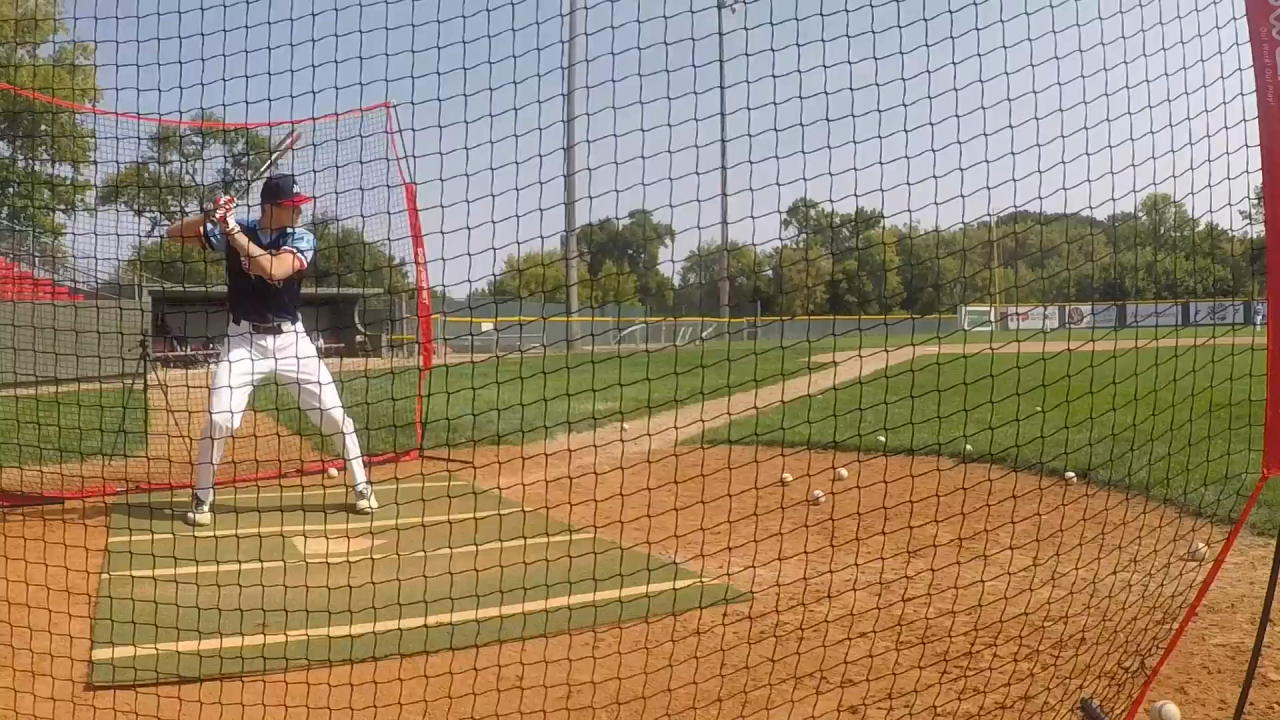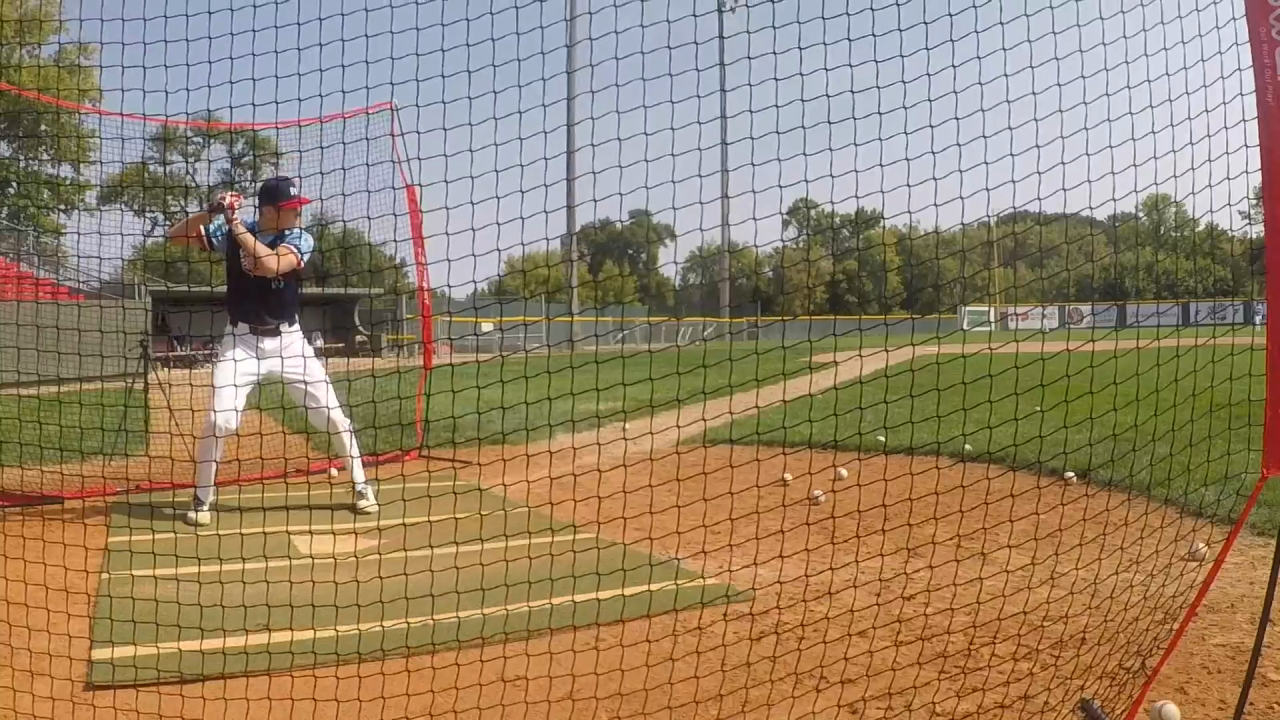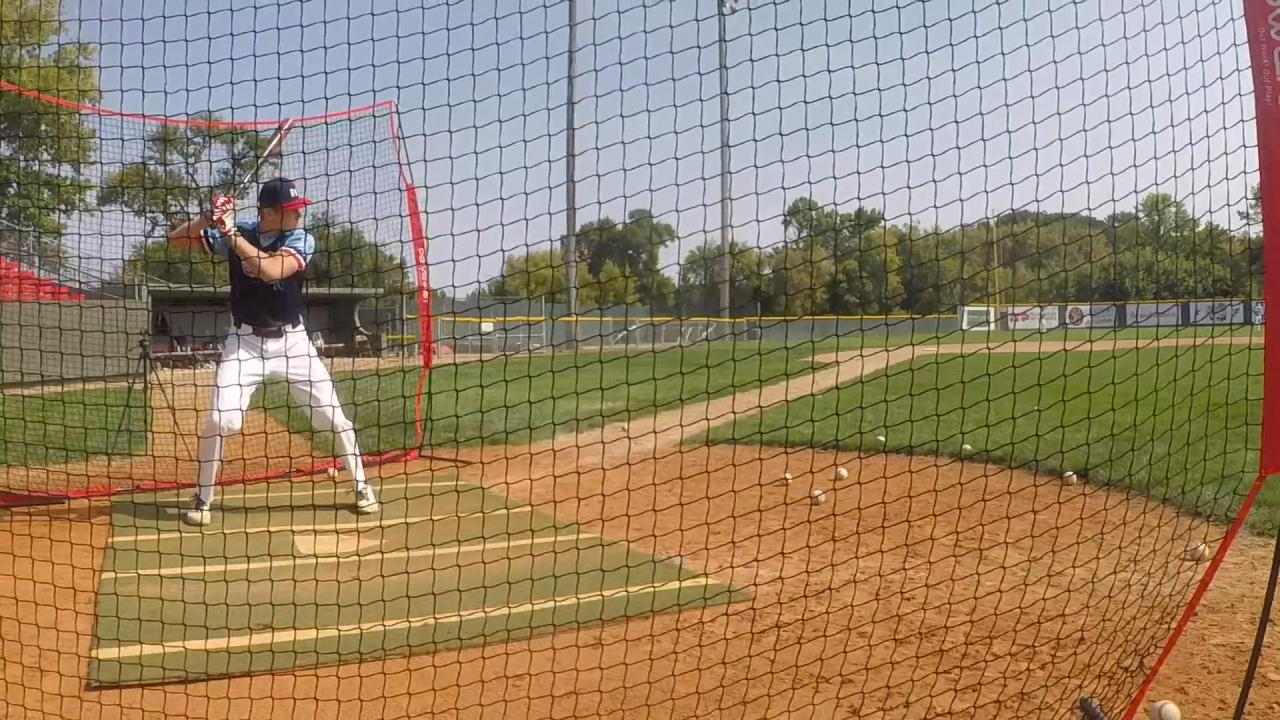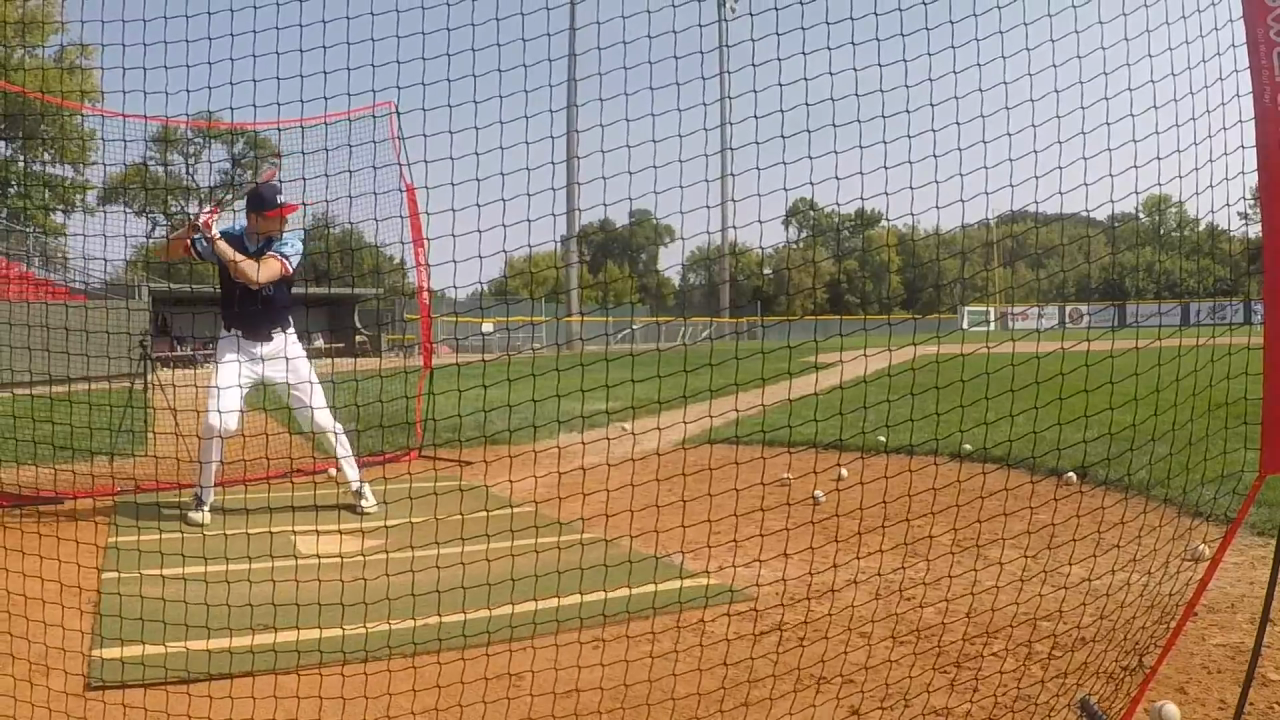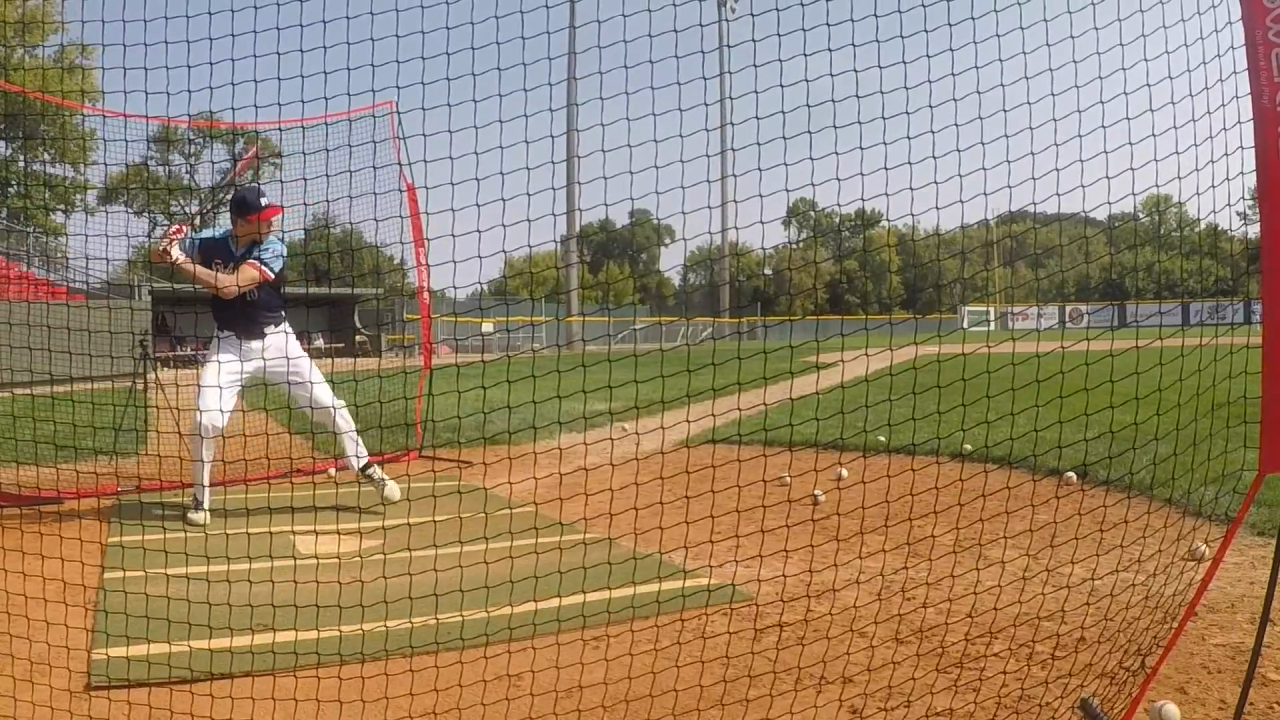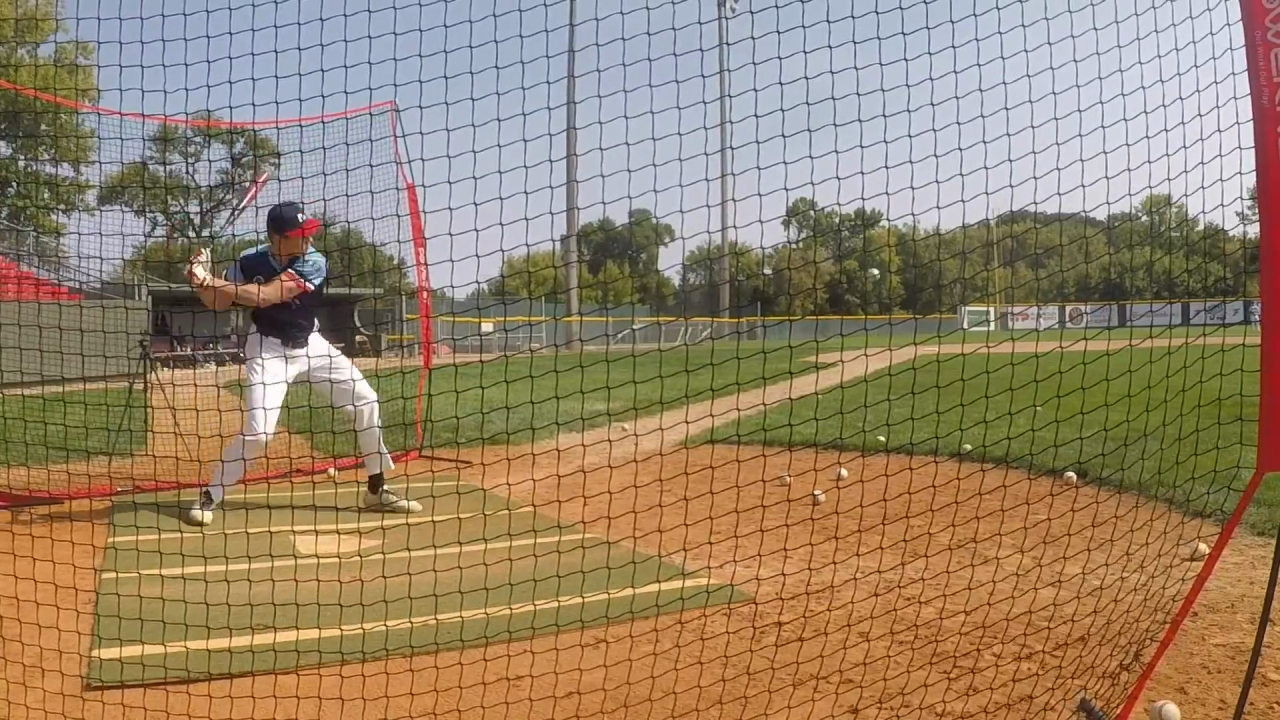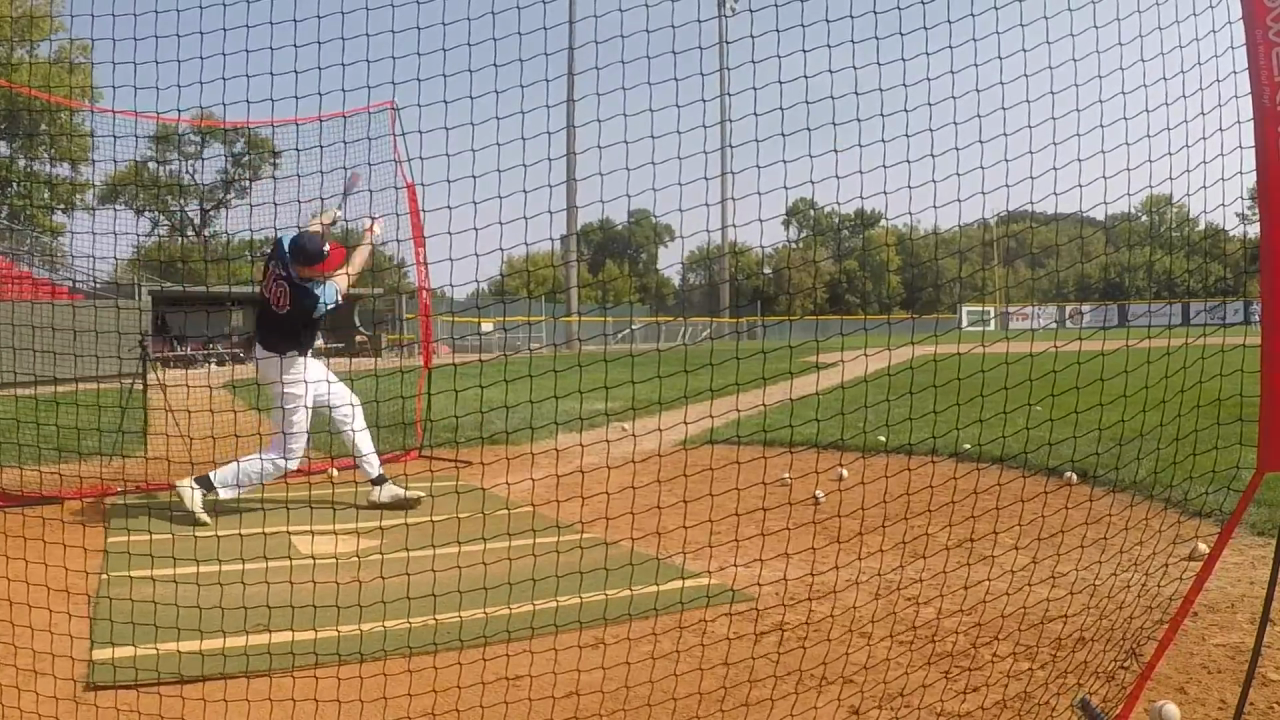
dt=0.3s
person 1, frame 1
left shoulder: (302, 239)
right shoulder: (235, 230)
left elbow: (274, 271)
right elbow: (174, 234)
left wrist: (232, 231)
right wrist: (210, 215)
left hip: (290, 337)
right hip: (243, 339)
left knee: (333, 413)
right knee: (220, 420)
left ankle: (361, 486)
right ankle: (202, 499)
person 1, frame 2
left shoulder: (300, 239)
right shoulder: (231, 232)
left elbow: (271, 265)
right elbow: (175, 235)
left wrist: (236, 226)
right wrist: (213, 211)
left hip: (288, 339)
right hip: (242, 341)
left knee: (332, 413)
right knee: (219, 420)
left ankle: (361, 485)
right ankle: (202, 499)
person 1, frame 3
left shoulder: (302, 240)
right shoulder: (239, 233)
left elbow: (270, 270)
right elbow: (176, 240)
left wrist: (230, 234)
right wrist: (208, 218)
left hip: (292, 340)
right hip: (245, 341)
left knee: (331, 415)
right knee: (221, 420)
left ankle: (362, 486)
right ankle: (203, 498)
person 1, frame 4
left shoulder: (290, 243)
right shoulder: (228, 237)
left elbow: (256, 276)
right elbow: (166, 250)
left wrist: (215, 239)
right wrist: (195, 227)
left hip: (282, 342)
right hip: (236, 345)
left knee: (321, 420)
right knee: (217, 422)
left ankle: (357, 485)
right ankle: (203, 498)
person 1, frame 5
left shoulder: (273, 249)
right shoulder: (209, 243)
left elbow: (229, 287)
right elbow: (158, 256)
left wrist: (181, 261)
right wrist: (170, 244)
left hip: (276, 338)
right hip: (230, 344)
left knee: (327, 404)
right knee: (208, 421)
left ankle: (367, 468)
right ankle: (199, 500)
person 1, frame 6
left shoulder: (313, 263)
right shoulder: (249, 263)
left elbow: (263, 296)
right elbow: (215, 304)
left wrist: (211, 282)
right wrist: (203, 280)
left hip: (309, 342)
right hip: (270, 349)
left knee: (365, 401)
right knee: (258, 431)
left ankle: (376, 489)
right ankle: (210, 497)
person 1, frame 7
left shoulder: (283, 248)
right shoulder: (318, 297)
right elbow: (350, 272)
left wrist: (323, 223)
right wrist: (368, 241)
left hip: (284, 357)
right hip: (288, 366)
left knee: (348, 406)
right knee: (286, 456)
left ankle: (380, 487)
right ankle: (200, 487)
